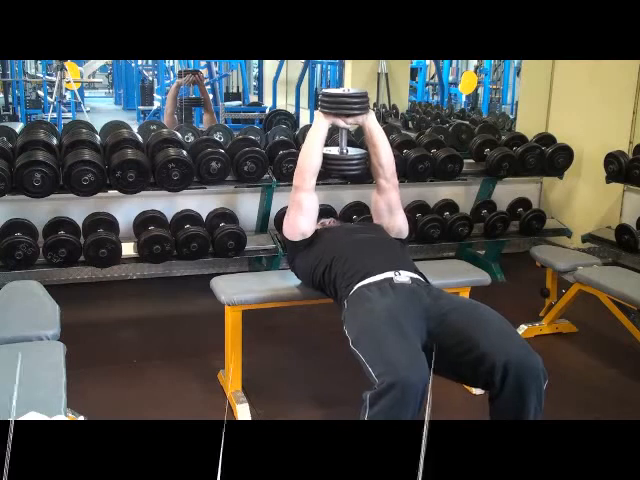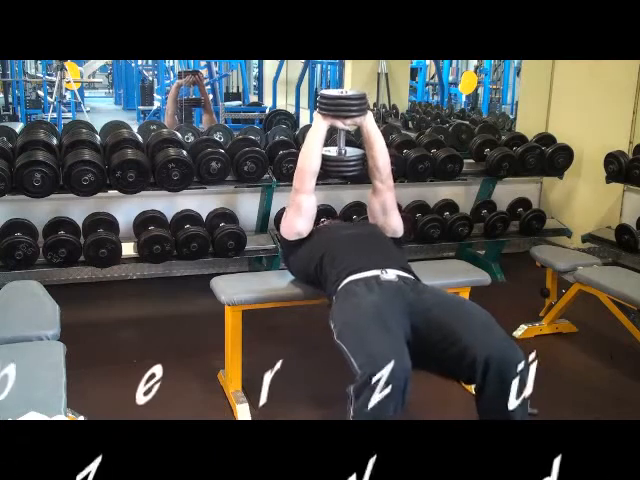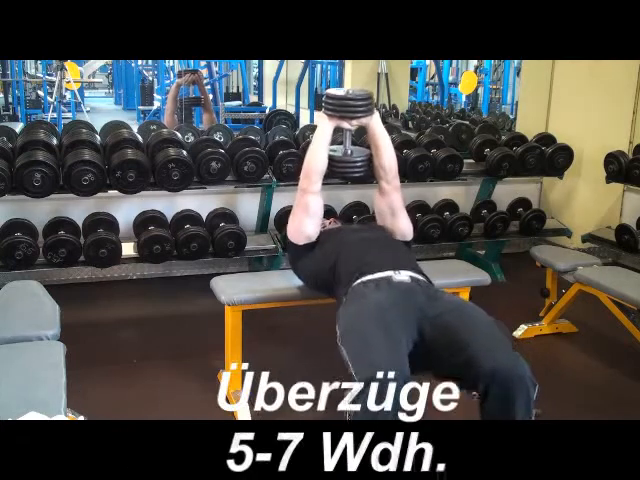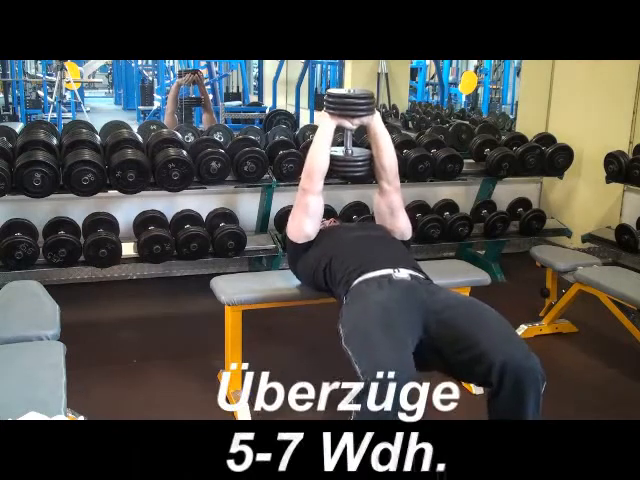
dt=0.7s
person 1, frame 1
left shoulder: (382, 233)
right shoulder: (306, 246)
left elbow: (386, 182)
right elbow: (303, 187)
left wrist: (369, 121)
right wrist: (321, 123)
left hip: (426, 293)
right hip: (371, 296)
left knee: (523, 366)
right knee: (404, 379)
person 1, frame 2
left shoulder: (377, 233)
right shoulder: (302, 242)
left elbow: (382, 184)
right elbow: (303, 189)
left wrist: (367, 122)
right wrist: (320, 125)
left hip: (414, 290)
right hip: (360, 292)
left knee: (504, 363)
right knee: (385, 373)
person 1, frame 3
left shoulder: (388, 236)
right shoulder: (309, 247)
left elbow: (389, 185)
right elbow: (310, 190)
left wrist: (373, 123)
right wrist: (326, 126)
left hip: (425, 293)
right hip: (368, 294)
left knee: (510, 375)
right knee: (380, 380)
person 1, frame 4
left shoulder: (384, 233)
right shoulder: (308, 246)
left elbow: (389, 185)
right elbow: (310, 189)
left wrist: (374, 122)
right wrist: (328, 124)
left hip: (428, 292)
right hip: (371, 292)
left knee: (520, 368)
right knee: (386, 377)
